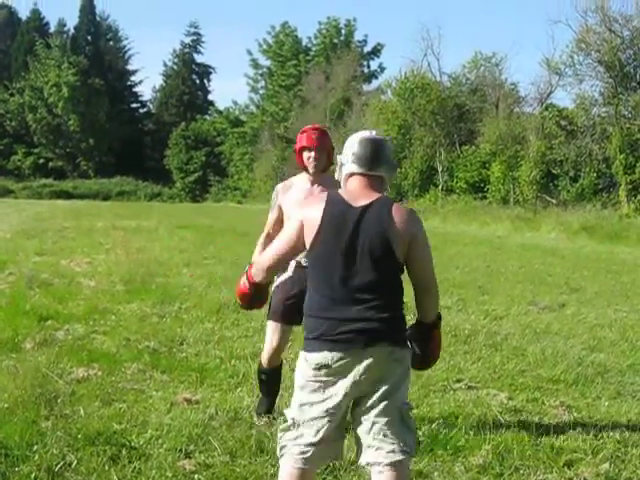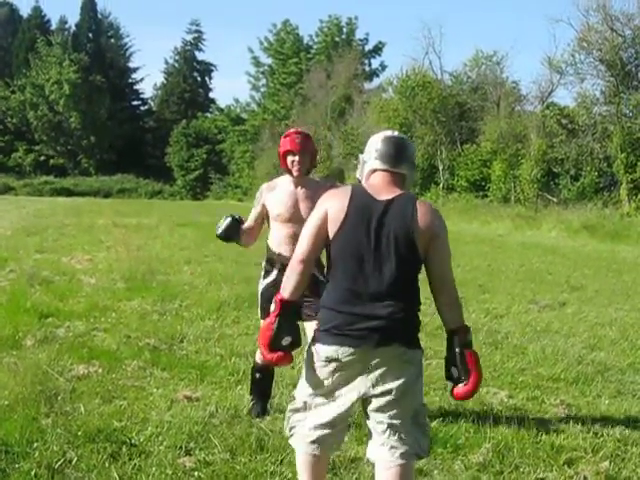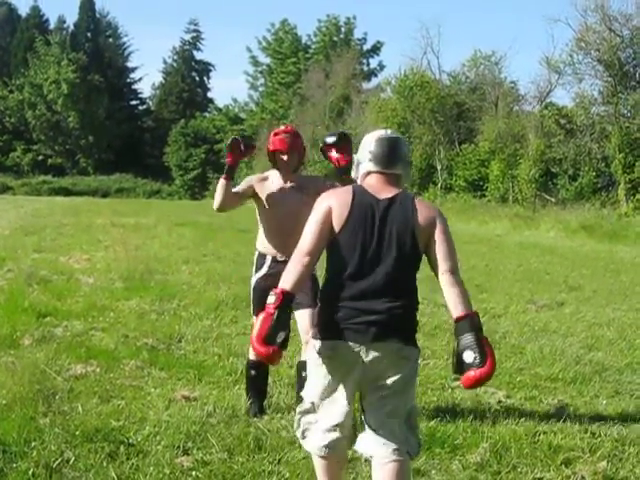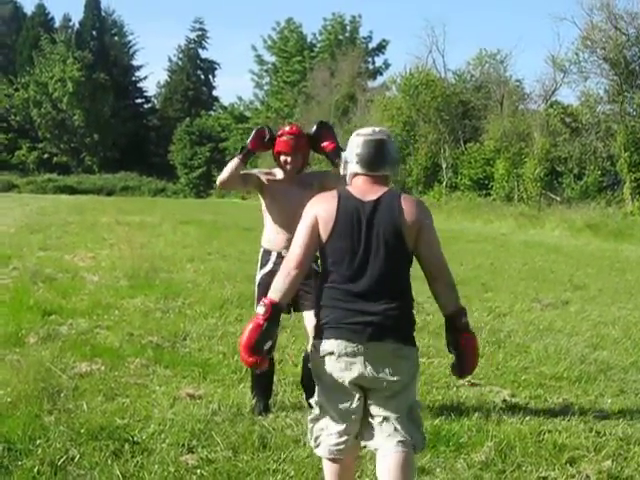
dt=0.2s
person 1, frame 1
left shoulder: (311, 208)
right shoulder: (403, 218)
left elbow: (271, 260)
right elbow: (426, 284)
left wrist: (251, 281)
right wrist: (428, 326)
left hip: (322, 347)
right hip: (383, 348)
left knee: (303, 441)
right knee: (387, 444)
person 1, frame 2
left shoulder: (333, 201)
right shoulder: (426, 216)
left elbow: (300, 262)
right elbow: (443, 286)
left wrist: (280, 315)
right wrist: (458, 345)
left hip: (335, 341)
right hip: (396, 345)
left knee: (311, 425)
right knee: (396, 442)
person 1, frame 3
left shoulder: (333, 200)
right shoulder: (425, 213)
left elbow: (304, 256)
right elbow: (449, 276)
left wrist: (278, 308)
right wrist: (469, 333)
left hip: (336, 337)
right hip: (394, 343)
left knee: (325, 426)
right knee: (392, 439)
person 1, frame 4
left shoulder: (323, 205)
right shoulder: (412, 209)
left elbow: (293, 266)
right elbow: (439, 276)
left wrist: (265, 317)
right wrist: (457, 325)
left hip: (335, 338)
right hip: (393, 340)
left knee: (337, 429)
right knee: (396, 432)
person 2, frame 1
left shoulder: (340, 191)
right shoulder: (284, 190)
right elbow: (269, 235)
right hip: (291, 274)
right knee: (273, 347)
right ankle: (267, 398)
person 2, frame 2
left shoulder: (325, 191)
right shoulder: (268, 191)
right elbow: (248, 236)
right wrist: (234, 231)
left hip: (312, 274)
right hip: (276, 274)
right ankle: (258, 400)
person 2, frame 3
left shoulder: (312, 184)
right shoulder: (259, 183)
right elbow: (220, 204)
left wrist: (344, 165)
right wrist: (231, 166)
right hip: (267, 266)
left knee: (311, 337)
right ankle: (255, 399)
person 2, frame 4
left shoulder: (316, 180)
right shoulder: (263, 179)
right elbow: (222, 182)
left wrist: (331, 149)
right wrist: (248, 150)
right hip: (272, 262)
left knee: (317, 333)
left ankle: (313, 396)
right ankle: (261, 397)
